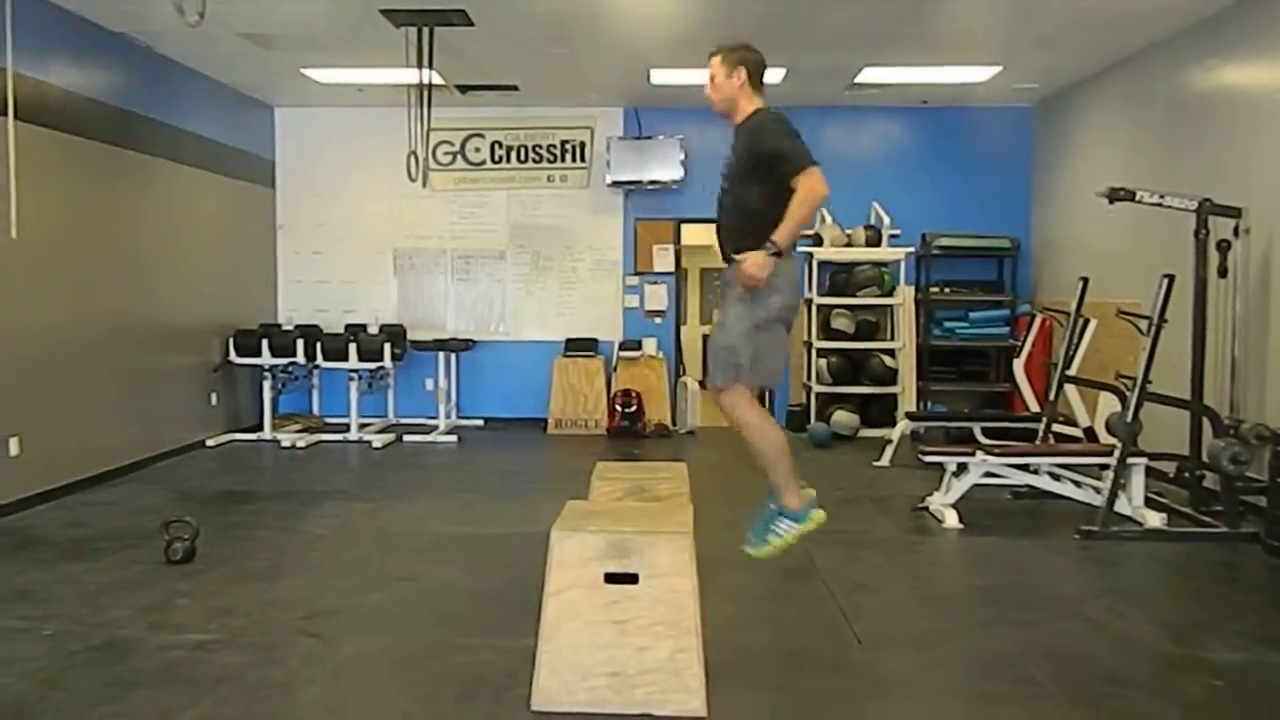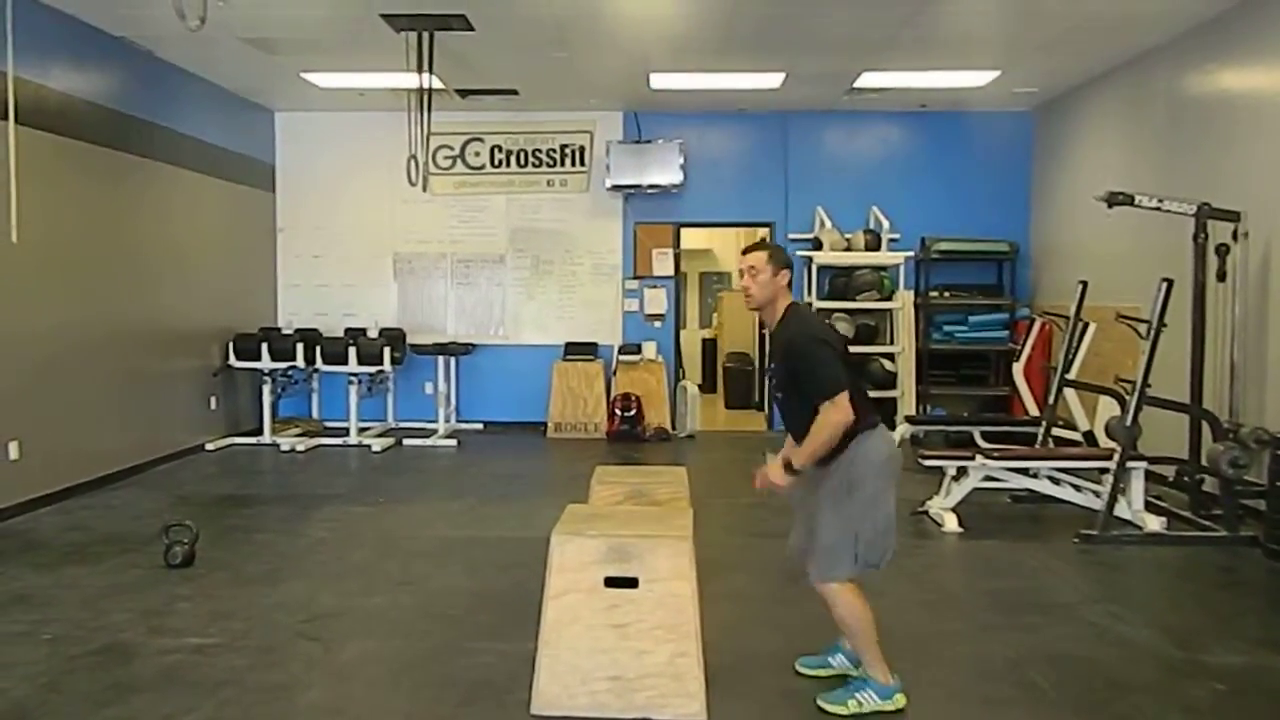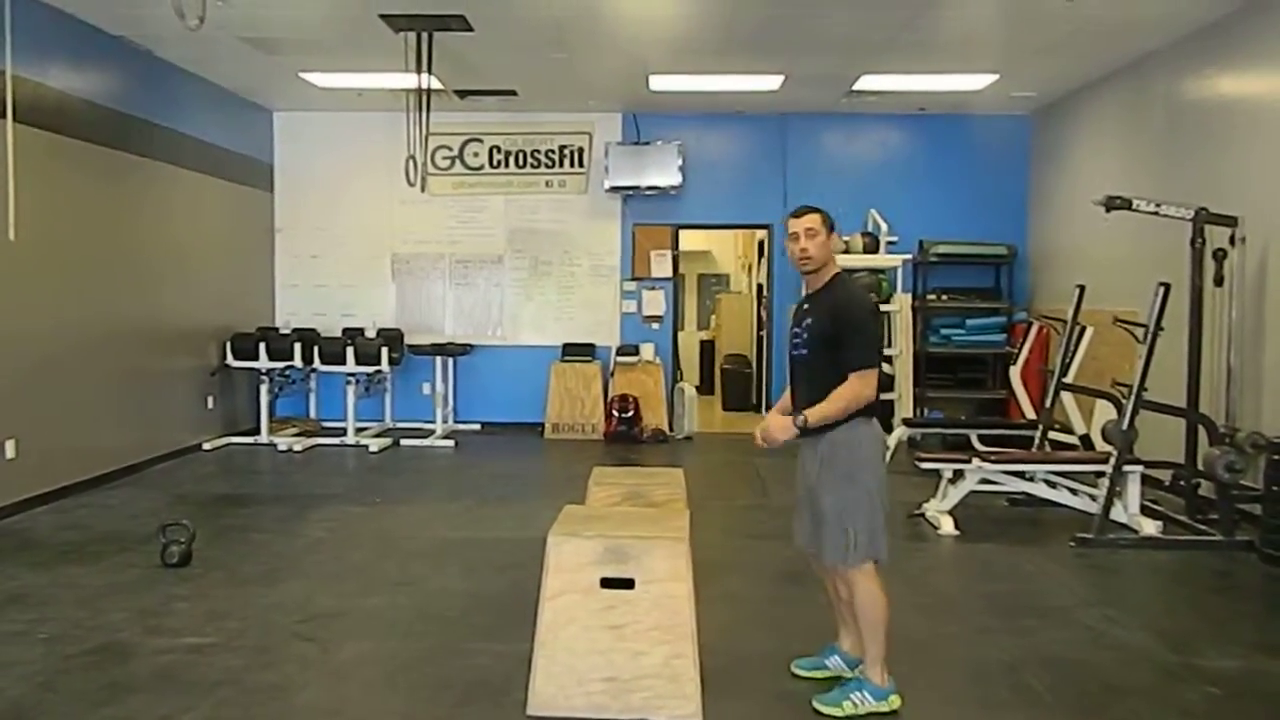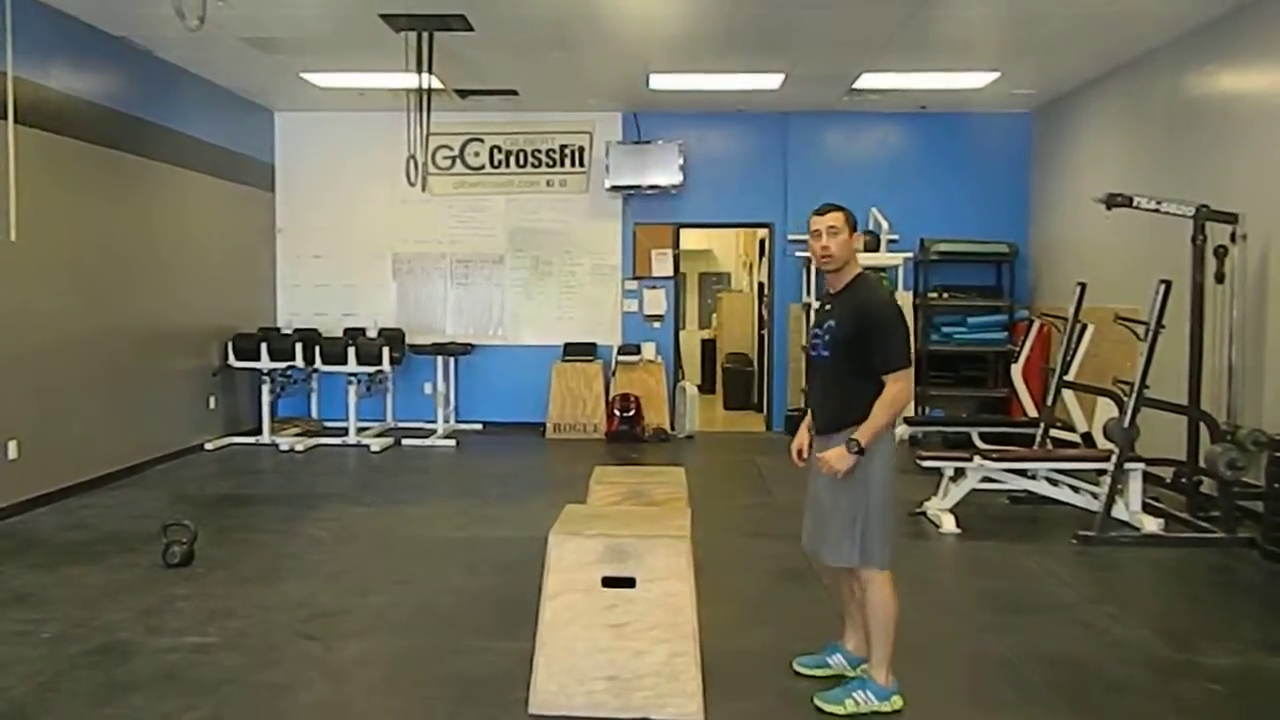
dt=0.4s
person 1, frame 1
left shoulder: (767, 129)
right shoulder: (748, 134)
left elbow: (813, 187)
left wrist: (773, 249)
left hip: (761, 277)
right hip: (748, 275)
left knee: (734, 395)
right knee: (735, 392)
left ankle: (796, 504)
right ankle: (785, 496)
person 1, frame 2
left shoulder: (803, 335)
right shoulder: (782, 333)
left elbow: (840, 412)
left wrist: (791, 466)
right wrist: (788, 458)
left hip: (859, 460)
right hip: (836, 460)
left knee: (832, 576)
right knee: (815, 559)
left ankle: (882, 682)
right ankle: (851, 649)
person 1, frame 3
left shoulder: (851, 303)
right shoulder: (807, 303)
left elbow: (863, 387)
left wrist: (798, 423)
right wrist: (778, 412)
left hip: (846, 441)
right hip: (818, 441)
left knee: (856, 562)
right knee: (826, 556)
right ankle: (849, 650)
person 1, frame 4
left shoulder: (874, 304)
right shoulder: (828, 301)
left elbow: (899, 388)
left wrist: (854, 446)
right wrist: (807, 426)
left hip: (861, 448)
right hip: (832, 444)
left knee: (866, 563)
right knee: (830, 555)
right ankle: (853, 648)
